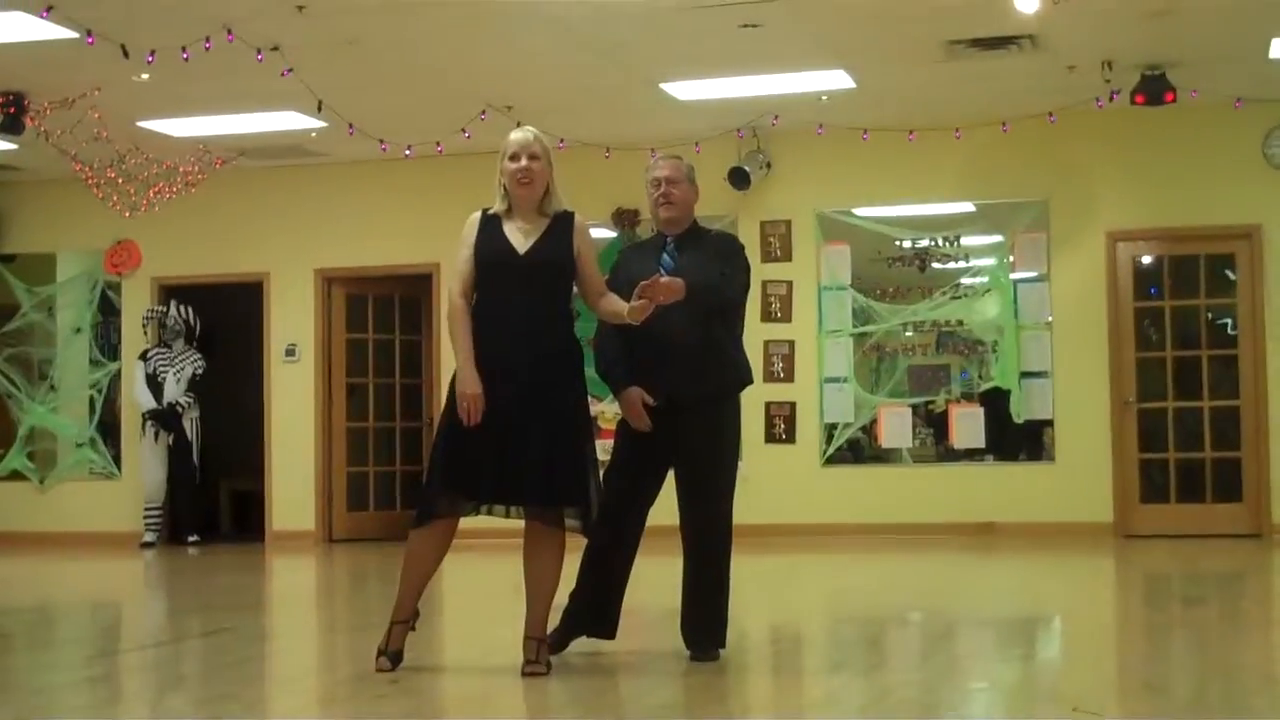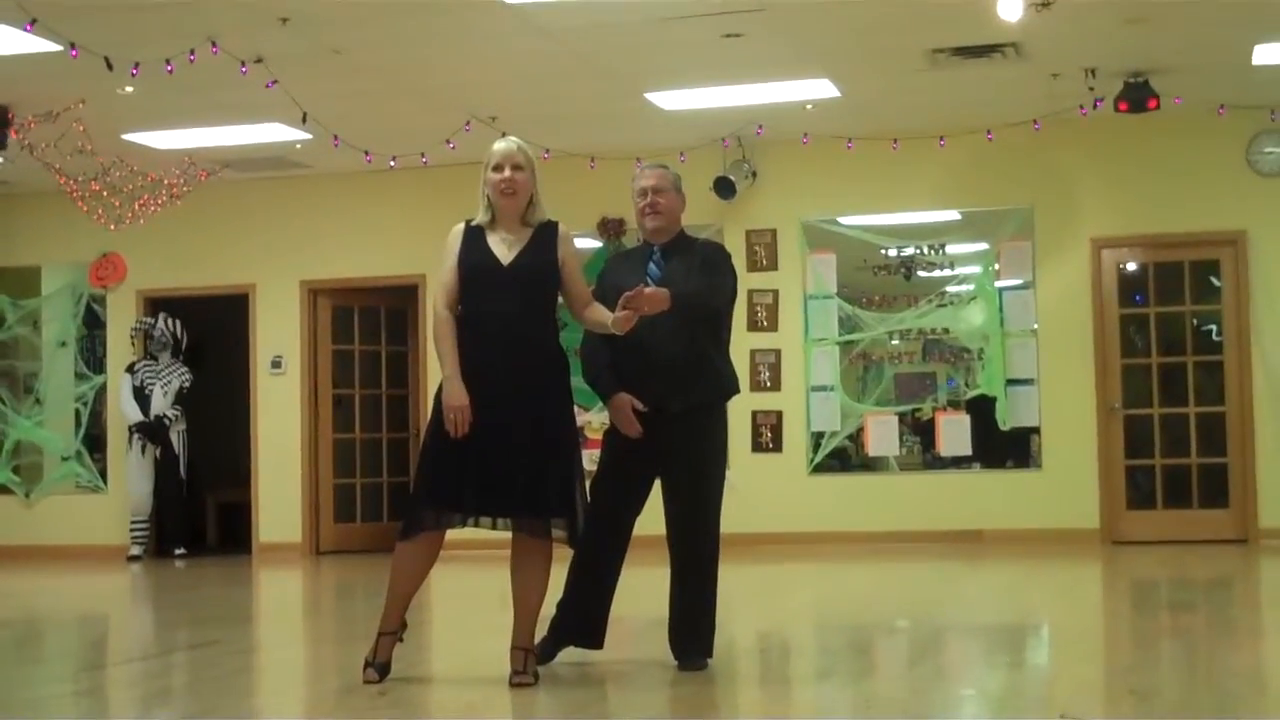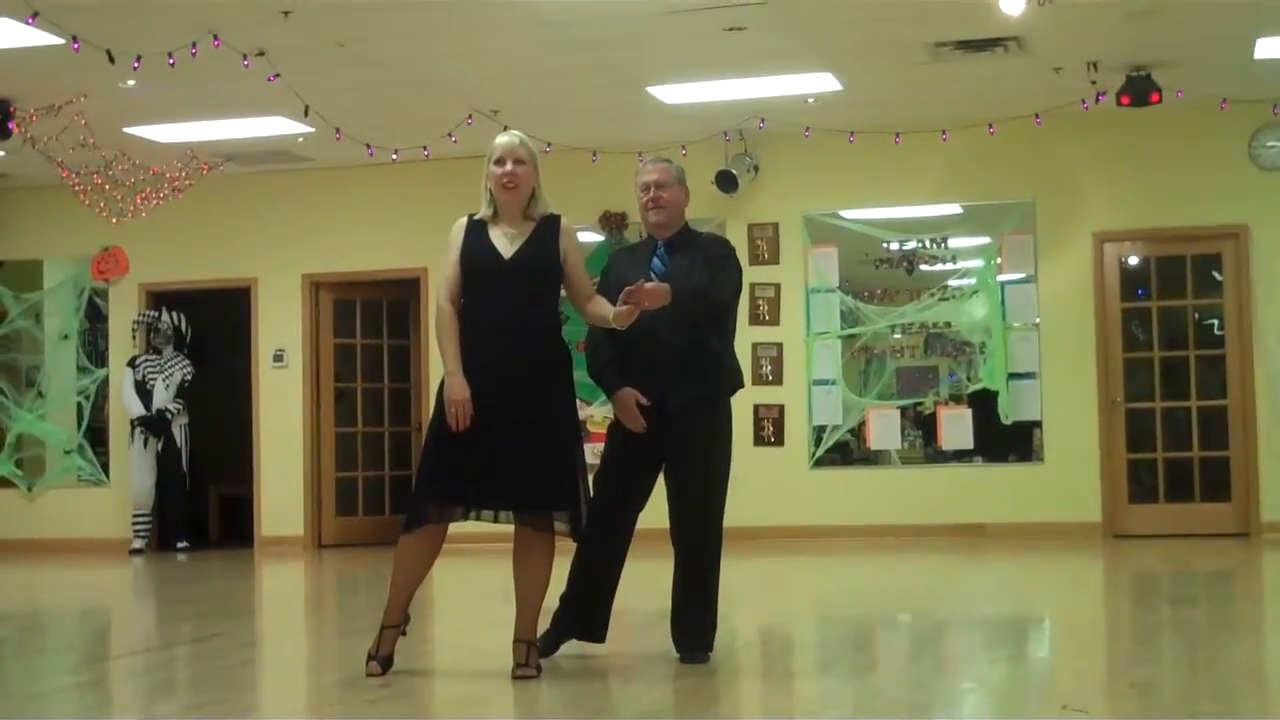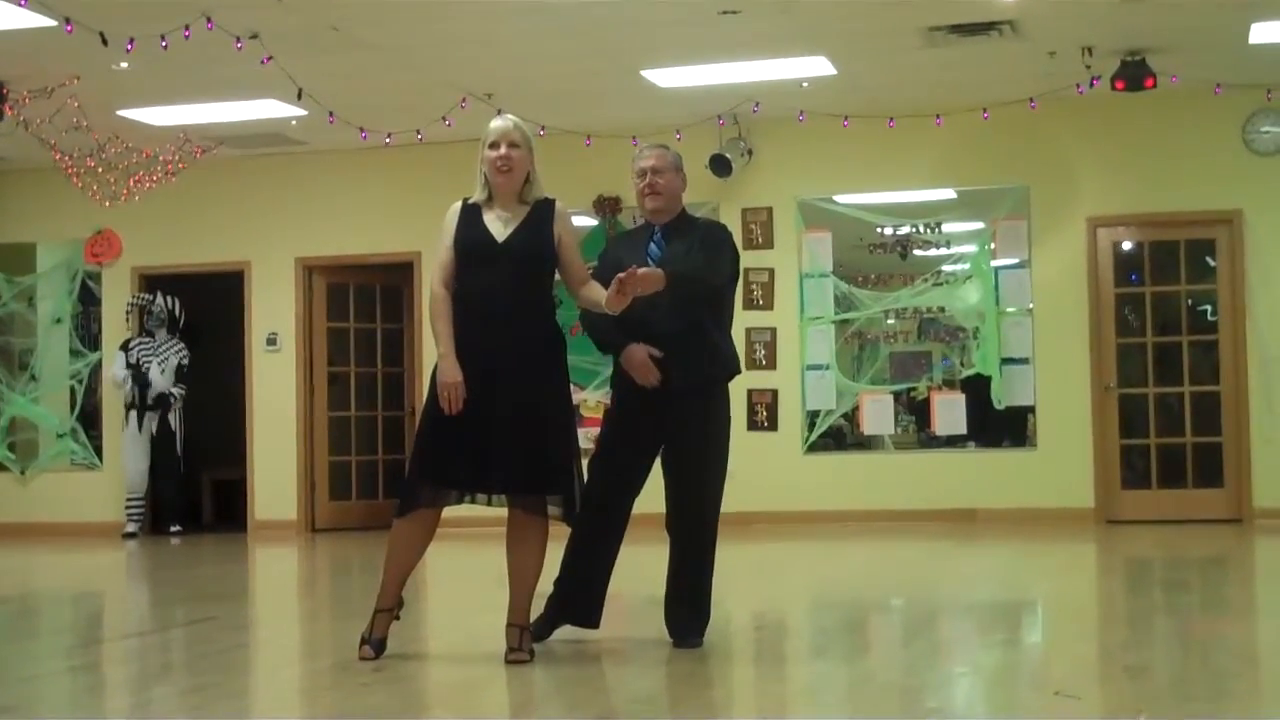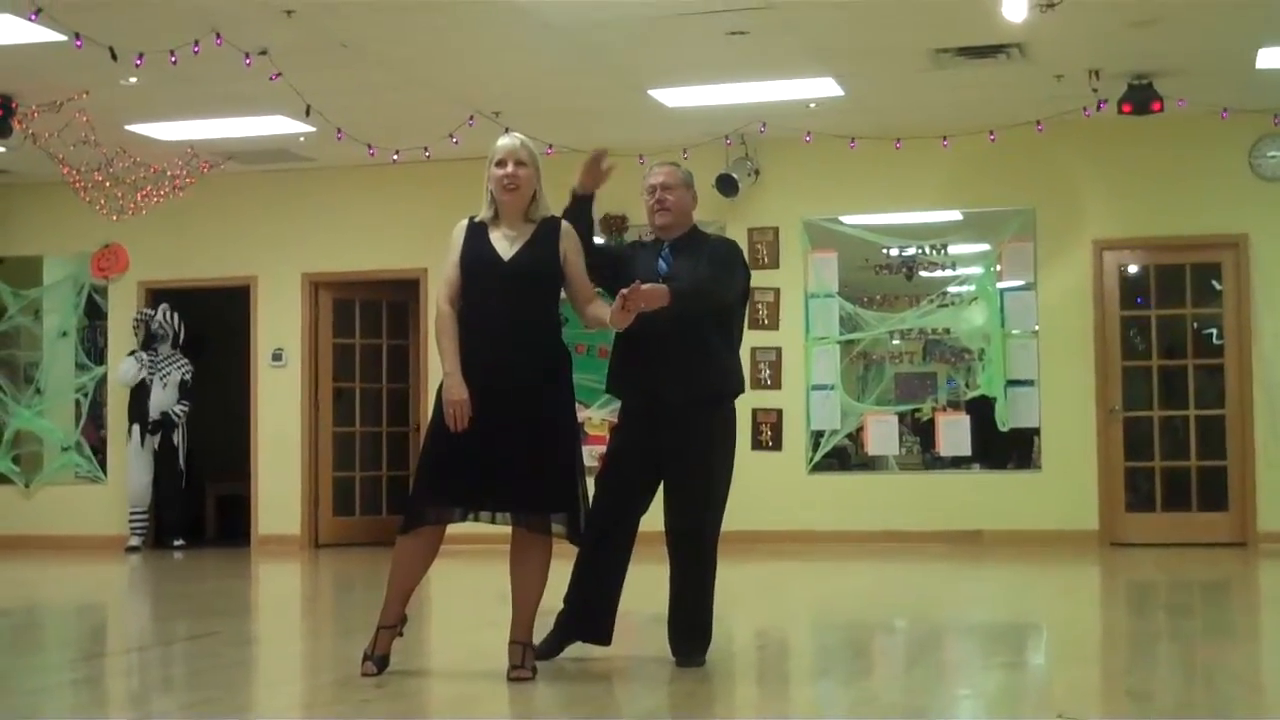
dt=1s
person 1, frame 1
left shoulder: (571, 228)
right shoulder: (479, 225)
left elbow: (597, 296)
right elbow: (459, 298)
left wrist: (631, 310)
right wrist: (466, 371)
left hip: (552, 378)
right hip: (487, 375)
left knee: (547, 507)
right knee: (445, 498)
left ankle: (536, 637)
right ankle: (401, 620)
person 1, frame 2
left shoulder: (555, 238)
right shoulder: (463, 236)
left elbow: (582, 306)
right elbow: (443, 310)
left wrist: (616, 320)
right wrist: (452, 383)
left hip: (538, 389)
right hip: (471, 387)
left knee: (534, 518)
right knee: (432, 510)
left ankle: (523, 647)
right ankle: (388, 631)
person 1, frame 3
left shoulder: (558, 232)
right shoulder: (465, 229)
left elbow: (585, 299)
right elbow: (446, 304)
left wrist: (616, 315)
right wrist: (454, 376)
left hip: (540, 382)
right hip: (473, 381)
left knee: (536, 508)
right knee: (434, 501)
left ankle: (525, 640)
right ankle: (391, 624)
person 1, frame 4
left shoulder: (552, 215)
right shoulder: (460, 213)
left elbow: (579, 284)
right elbow: (440, 288)
left wrist: (610, 299)
right wrist: (447, 360)
left hip: (534, 367)
right hip: (468, 366)
left knee: (530, 494)
right knee: (427, 487)
left ankle: (518, 624)
right ankle: (384, 609)
person 1, frame 5
left shoulder: (559, 234)
right shoulder: (465, 232)
left elbow: (585, 303)
right elbow: (445, 306)
left wrist: (614, 317)
right wrist: (452, 378)
left hip: (539, 386)
right hip: (472, 384)
left knee: (533, 513)
right knee: (432, 504)
left ankle: (520, 641)
right ankle: (387, 625)
person 2, frame 1
left shoulder: (723, 249)
right shoulder: (630, 259)
left elbow: (729, 297)
right elbow: (607, 329)
left wrist: (683, 290)
right wrist: (622, 386)
left hip: (709, 405)
right hip: (644, 405)
left knee: (707, 522)
right knee: (616, 515)
left ankle: (704, 634)
right ankle: (581, 619)
person 2, frame 2
left shoulder: (710, 257)
right shoulder: (616, 268)
left elbow: (715, 306)
right elbow: (593, 338)
left wrist: (667, 299)
right wrist: (610, 392)
left hip: (696, 413)
right hip: (631, 413)
left knee: (694, 531)
right knee: (603, 524)
left ankle: (692, 643)
right ankle: (569, 628)
person 2, frame 3
left shoulder: (715, 252)
right shoulder: (621, 263)
left elbow: (717, 300)
right elbow: (598, 332)
left wrist: (669, 294)
right wrist: (615, 387)
left hip: (701, 405)
right hip: (636, 406)
left knee: (697, 526)
right knee: (607, 516)
left ankle: (694, 636)
right ankle: (572, 621)
person 2, frame 4
left shoulder: (711, 237)
right shoulder: (619, 247)
left elbow: (709, 281)
right elbow: (593, 309)
left wrist: (661, 280)
right wrist: (623, 347)
left hip: (698, 391)
right hip: (635, 391)
left knee: (693, 511)
right knee: (602, 500)
left ankle: (688, 621)
right ankle: (567, 605)
person 2, frame 5
left shoulder: (722, 253)
right shoulder: (632, 258)
left elbow: (718, 295)
right elbow: (577, 257)
left wrist: (668, 295)
right wrist: (584, 194)
left hip: (702, 409)
right hip: (640, 408)
left knee: (693, 530)
right knee: (608, 518)
left ankle: (690, 641)
right ankle: (575, 622)
person 3, frame 1
left shoulder: (196, 359)
right shoulder: (148, 356)
left elbow: (194, 392)
right elbow: (139, 388)
left wrist: (174, 411)
right wrist: (154, 412)
left hip: (184, 423)
right hip: (154, 422)
left knee: (186, 476)
right knee: (154, 476)
left ankle: (189, 530)
right ankle: (151, 529)
person 3, frame 2
left shoulder: (182, 372)
right shoulder: (134, 369)
left elbow: (181, 405)
right elbow: (125, 400)
left wrist: (161, 424)
right wrist: (141, 424)
left hip: (171, 436)
right hip: (141, 435)
left knee: (172, 488)
right knee: (140, 489)
left ankle: (175, 542)
right ankle: (137, 542)
person 3, frame 3
left shoulder: (184, 365)
right shoulder: (136, 363)
left elbow: (183, 397)
right elbow: (128, 395)
left wrist: (164, 417)
right wrist: (144, 418)
left hip: (173, 429)
right hip: (143, 429)
left knee: (175, 483)
right knee: (142, 483)
left ankle: (178, 536)
right ankle: (139, 536)
person 3, frame 4
left shoulder: (179, 348)
right shoulder: (131, 345)
left elbow: (183, 382)
right elbow: (115, 374)
left wrist: (168, 398)
right wrist: (130, 378)
left hip: (168, 413)
right hip: (137, 413)
left knee: (169, 467)
right knee: (136, 467)
left ankle: (172, 520)
right ankle: (133, 520)
person 3, frame 5
left shoulder: (183, 363)
right shoulder: (137, 357)
left elbow: (186, 400)
right elbow: (125, 378)
left wrist: (169, 418)
right wrist: (143, 350)
left hip: (171, 429)
right hip: (141, 427)
left knee: (172, 482)
right knee: (139, 481)
left ankle: (174, 534)
right ankle: (136, 534)
